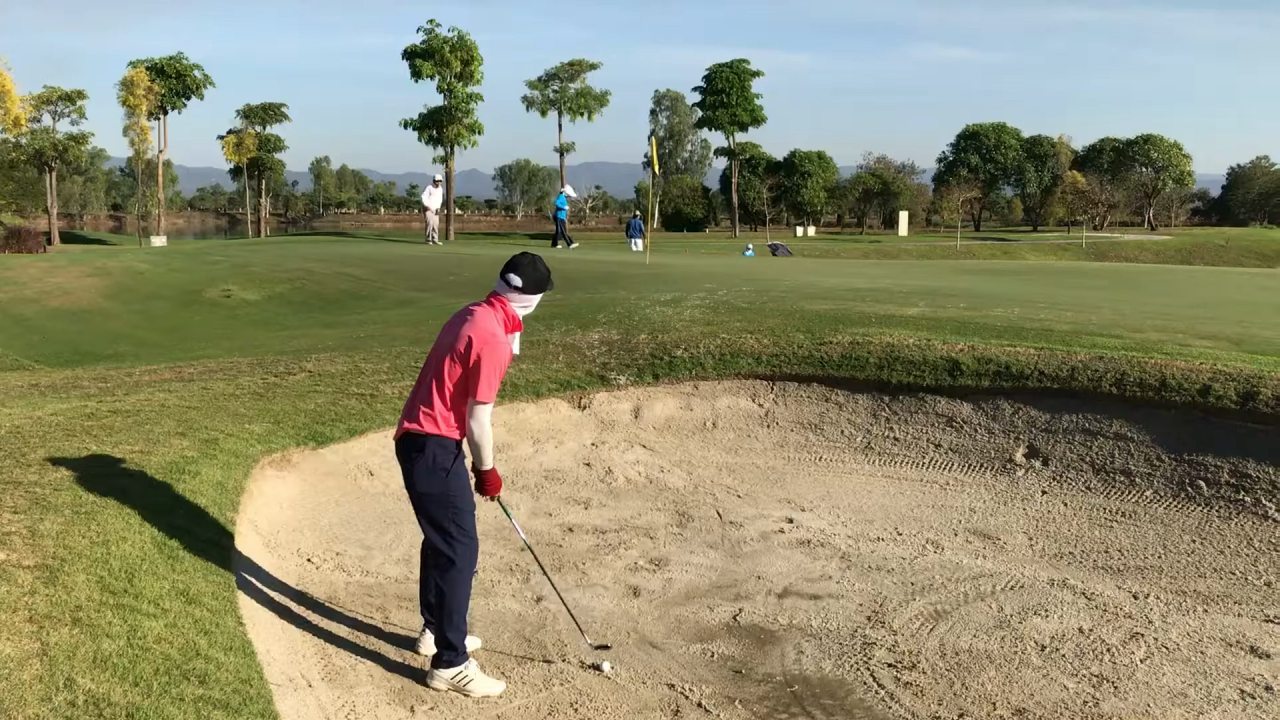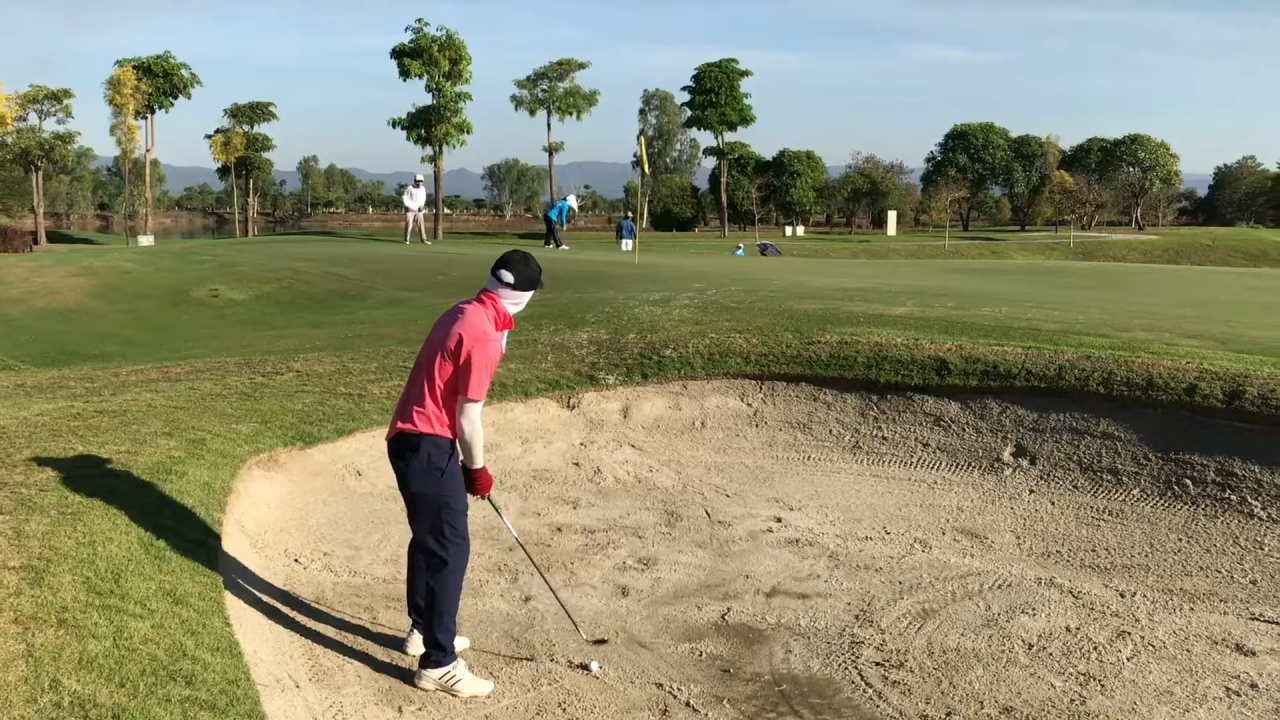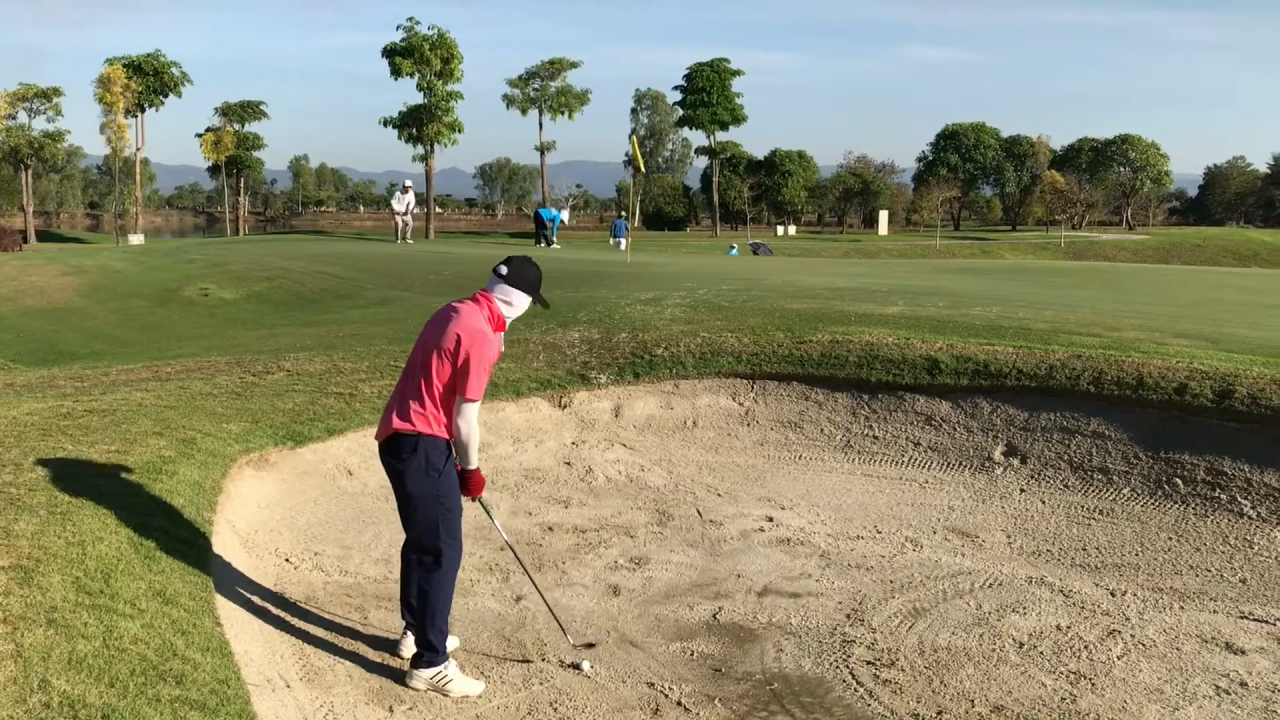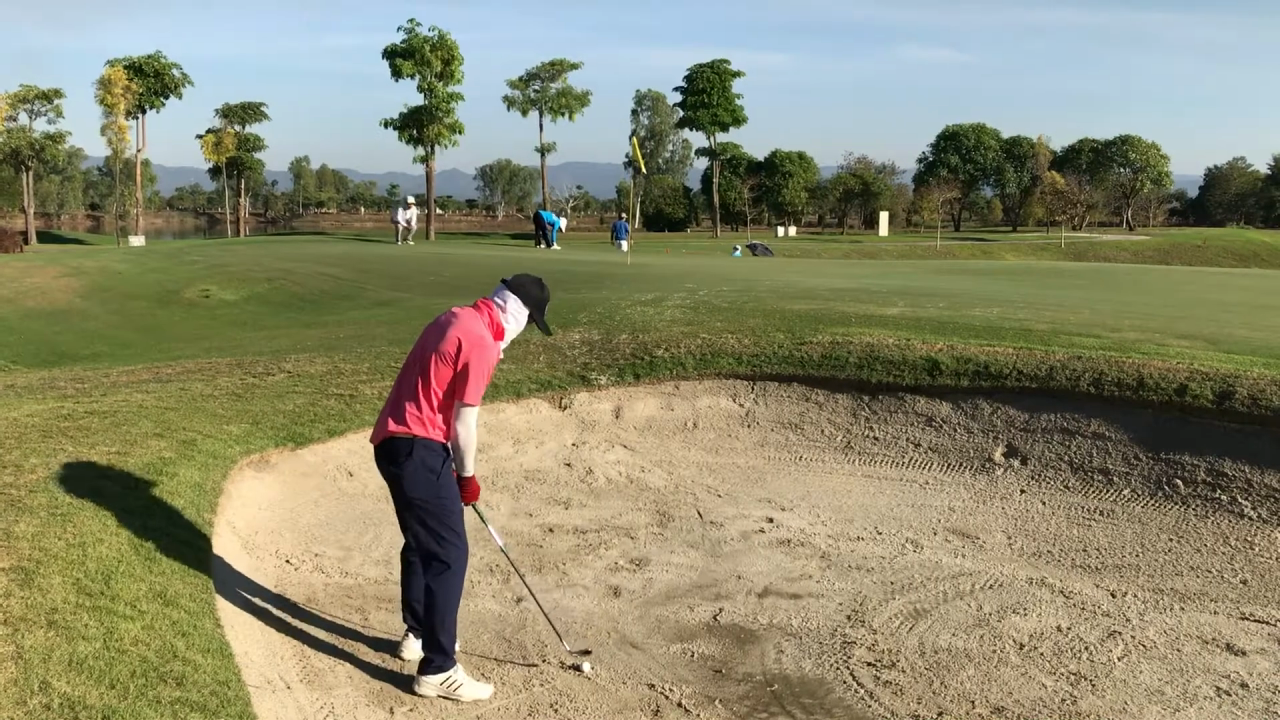
dt=0.4s
person 1, frame 1
left shoulder: (473, 315)
right shoulder: (493, 340)
right elbow: (476, 420)
left wrist: (480, 465)
right wrist: (487, 470)
left hip: (419, 439)
right hip: (434, 447)
left knee: (442, 540)
right knee: (459, 551)
left ankle: (436, 630)
right ankle: (450, 664)
person 1, frame 2
left shoulder: (462, 313)
right shoulder: (483, 337)
right elbow: (467, 417)
left wrist: (469, 464)
right wrist: (478, 469)
left hip: (410, 438)
right hip: (428, 446)
left knee: (430, 540)
right knee: (450, 551)
left ankle: (423, 630)
right ankle: (438, 664)
person 1, frame 3
left shoulder: (453, 312)
right shoulder: (481, 337)
right elbow: (464, 418)
left wrist: (460, 462)
right wrist: (471, 469)
left hip: (397, 437)
right hip: (422, 445)
left knee: (421, 542)
right knee: (442, 553)
left ankle: (417, 632)
right ankle: (429, 664)
person 1, frame 4
left shoulder: (455, 318)
right shoulder: (481, 343)
right elbow: (463, 423)
left wrist: (457, 471)
right wrist: (467, 477)
left hip: (392, 441)
right hip: (419, 450)
left knee: (421, 544)
right knee: (449, 555)
left ankle: (417, 634)
right ankle: (437, 670)
